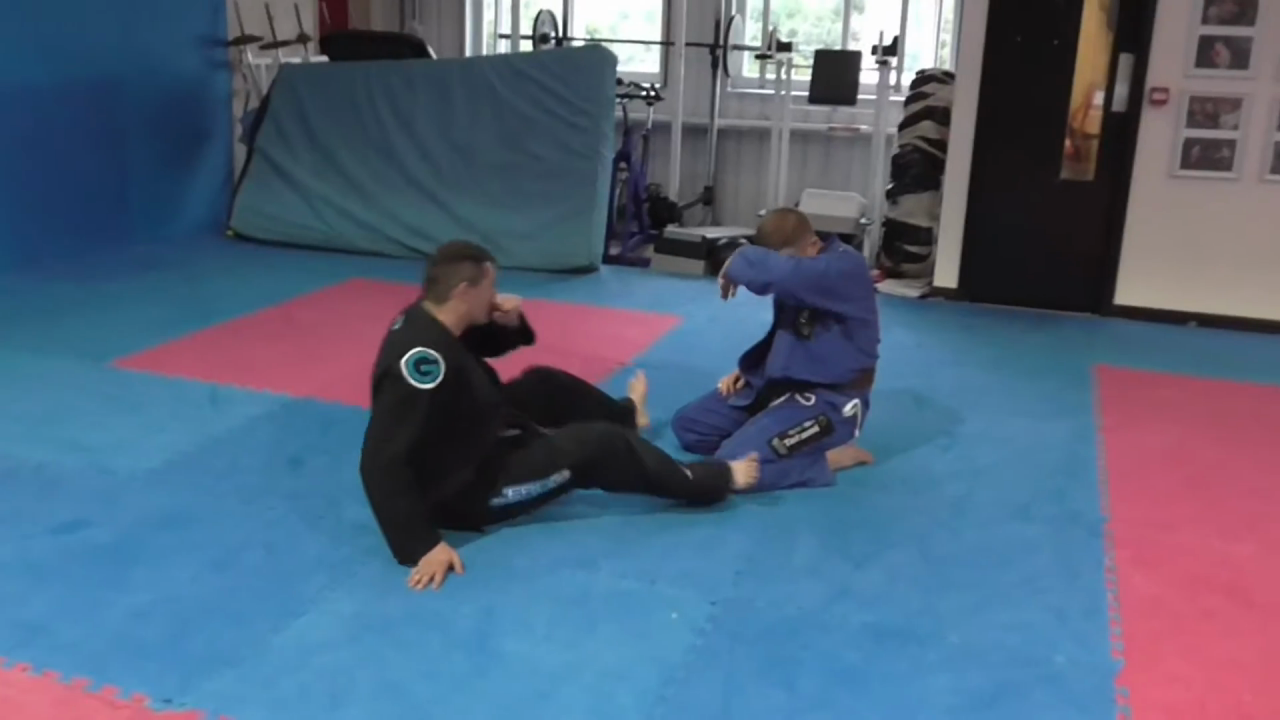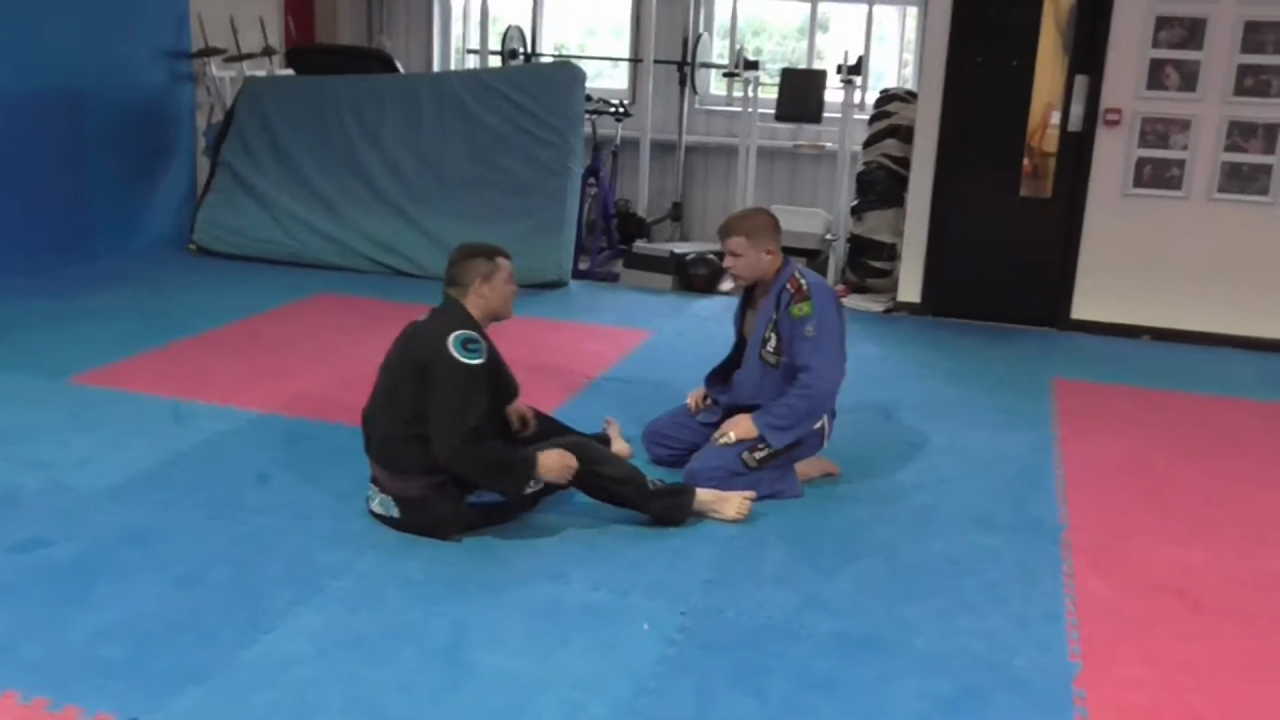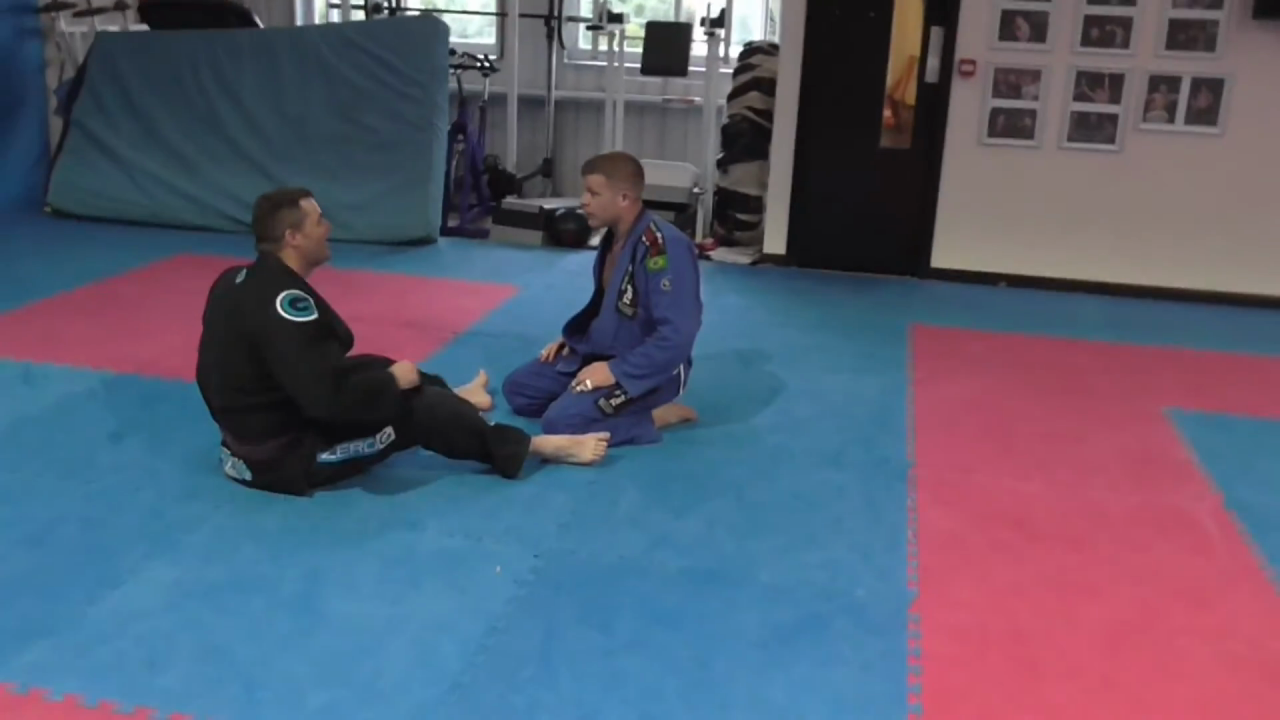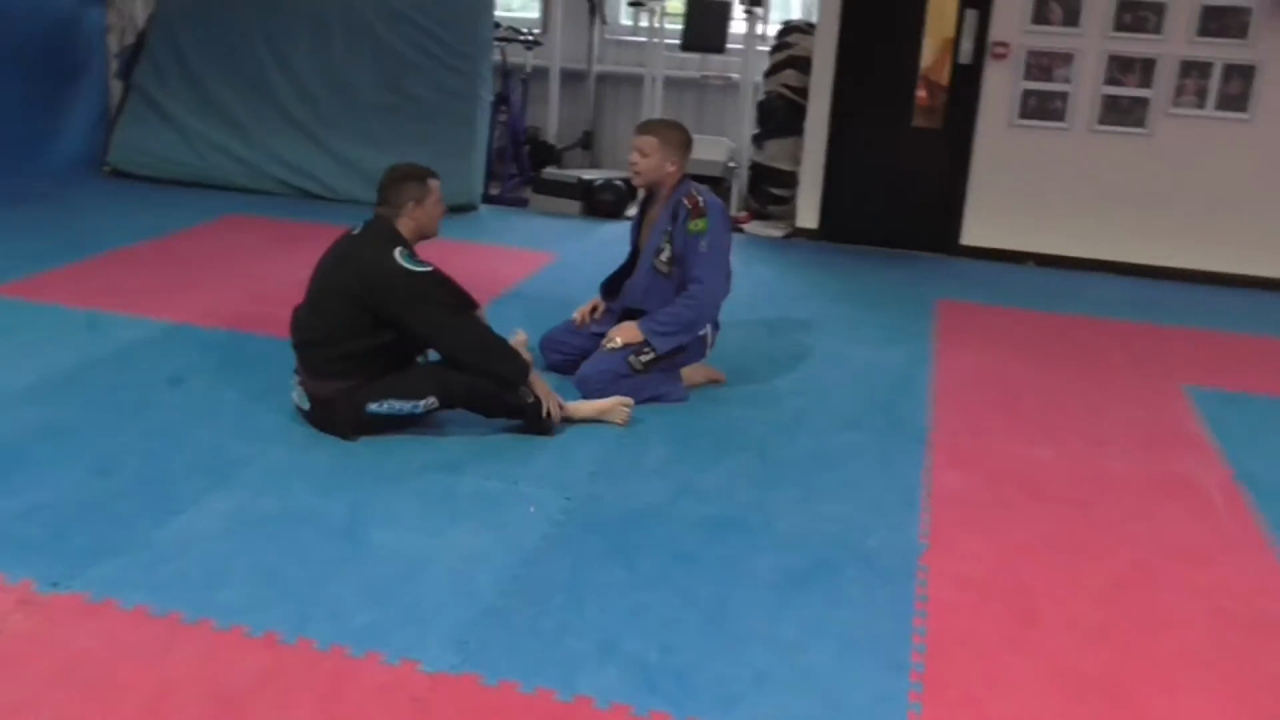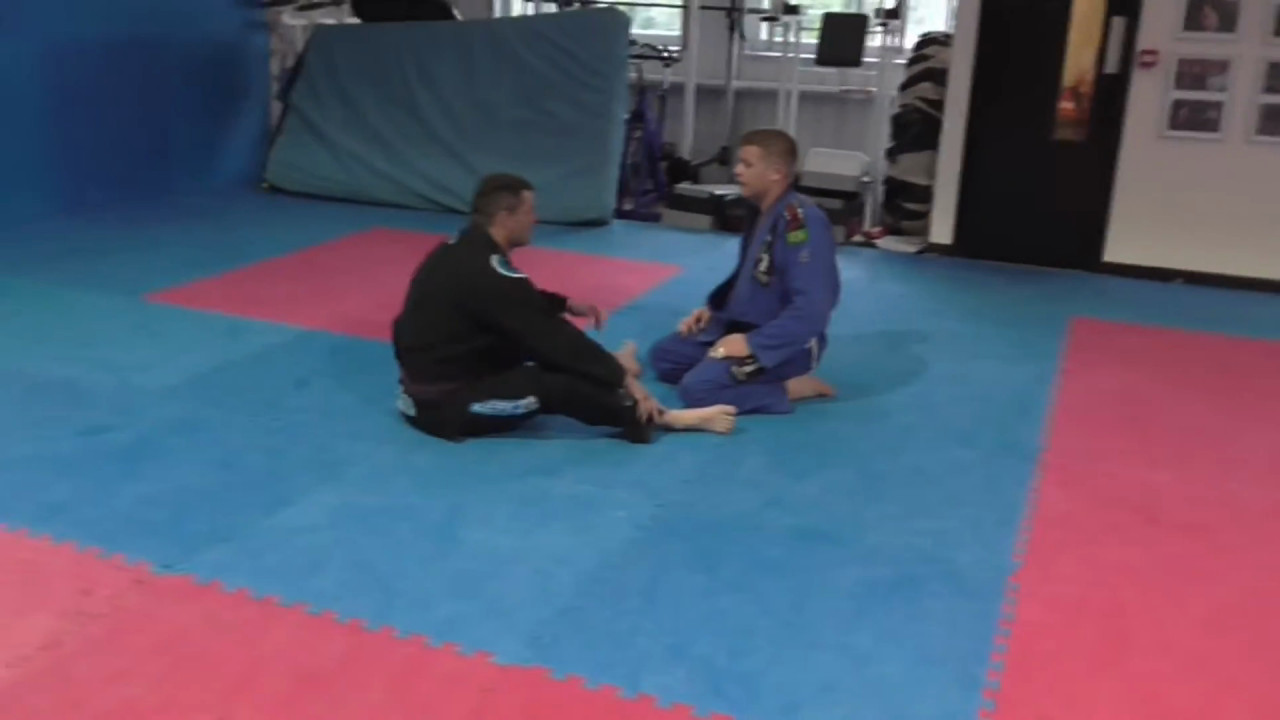
dt=1s
person 1, frame 1
left shoulder: (425, 315)
right shoulder: (424, 361)
left elbow: (489, 338)
right elbow: (383, 466)
left wrist: (509, 321)
right wrist: (421, 547)
left hip: (463, 439)
right hip: (462, 489)
left knee: (544, 383)
right knee: (597, 444)
left ankle: (627, 414)
right ankle: (715, 481)
person 1, frame 2
left shoulder: (437, 324)
right shoulder: (461, 343)
right elbow: (461, 448)
left wrist: (504, 405)
right wrist: (532, 467)
left hip: (403, 473)
right hip: (434, 497)
left knee: (511, 425)
right knee: (573, 457)
left ankle: (601, 446)
right ankle: (689, 501)
person 1, frame 3
left shoulder: (236, 281)
right shoulder: (286, 303)
right elbow: (330, 400)
right wrist: (393, 382)
left hip: (250, 432)
right hip: (284, 455)
left knee: (371, 368)
right knee: (419, 410)
left ankle: (455, 398)
right ankle: (537, 447)
person 1, frame 4
left shoulder: (368, 238)
right shoulder: (389, 266)
left elbow: (431, 286)
right elbow: (456, 331)
right wrist: (527, 375)
left hip: (322, 377)
right hip: (340, 401)
right knee: (457, 382)
right ankle: (568, 410)
person 1, frame 5
left shoulder: (463, 250)
right shoulder: (485, 270)
left elbow: (522, 303)
right elbow: (550, 336)
left wrist: (567, 305)
right wrist: (622, 378)
left hip: (428, 384)
right hip: (447, 403)
right knee: (560, 384)
right ankle: (662, 418)
person 2, frame 1
left shoulder: (846, 269)
right shoulder: (798, 276)
left elbow: (786, 272)
left wrist: (738, 262)
right wrist: (748, 368)
left hip: (829, 401)
right knee: (688, 425)
left ankle: (831, 456)
right ankle: (800, 444)
person 2, frame 2
left shoulder: (810, 296)
right shoulder: (755, 288)
left elbow: (819, 383)
left wrist: (761, 424)
right wrist: (712, 386)
left hip: (789, 421)
left knee: (704, 474)
right knee: (657, 437)
left ankle: (800, 468)
right ankle: (763, 456)
person 2, frame 3
left shoulder: (665, 248)
right shoulder: (614, 237)
left elbow: (677, 336)
left wrist: (617, 371)
right wrist: (571, 336)
left hip: (646, 370)
left knee: (561, 422)
right knee: (517, 388)
left ankle: (657, 415)
right ankle: (625, 405)
person 2, frame 4
left shoulder: (701, 210)
right shoulder: (652, 199)
left elbow: (706, 295)
left wrist: (645, 329)
right wrist: (607, 296)
left hip: (676, 329)
right hip: (632, 312)
left knee: (594, 379)
right knee: (553, 346)
left ankle: (686, 374)
right ankle: (653, 363)
person 2, frame 5
left shoulder: (804, 222)
right shoulder: (764, 214)
left elbow: (810, 309)
left wrist: (753, 343)
right wrist: (713, 307)
left hip: (784, 343)
left knee: (698, 389)
right knee: (663, 357)
left ankle: (793, 387)
right ankle: (760, 375)
